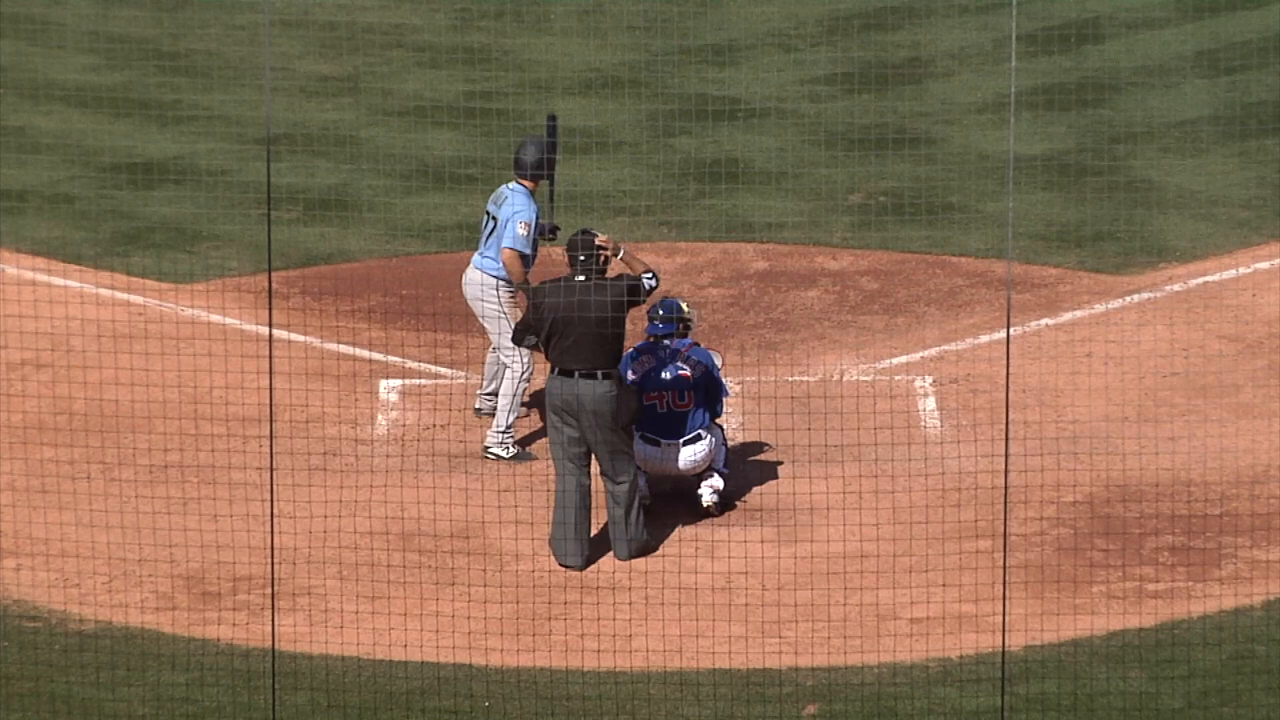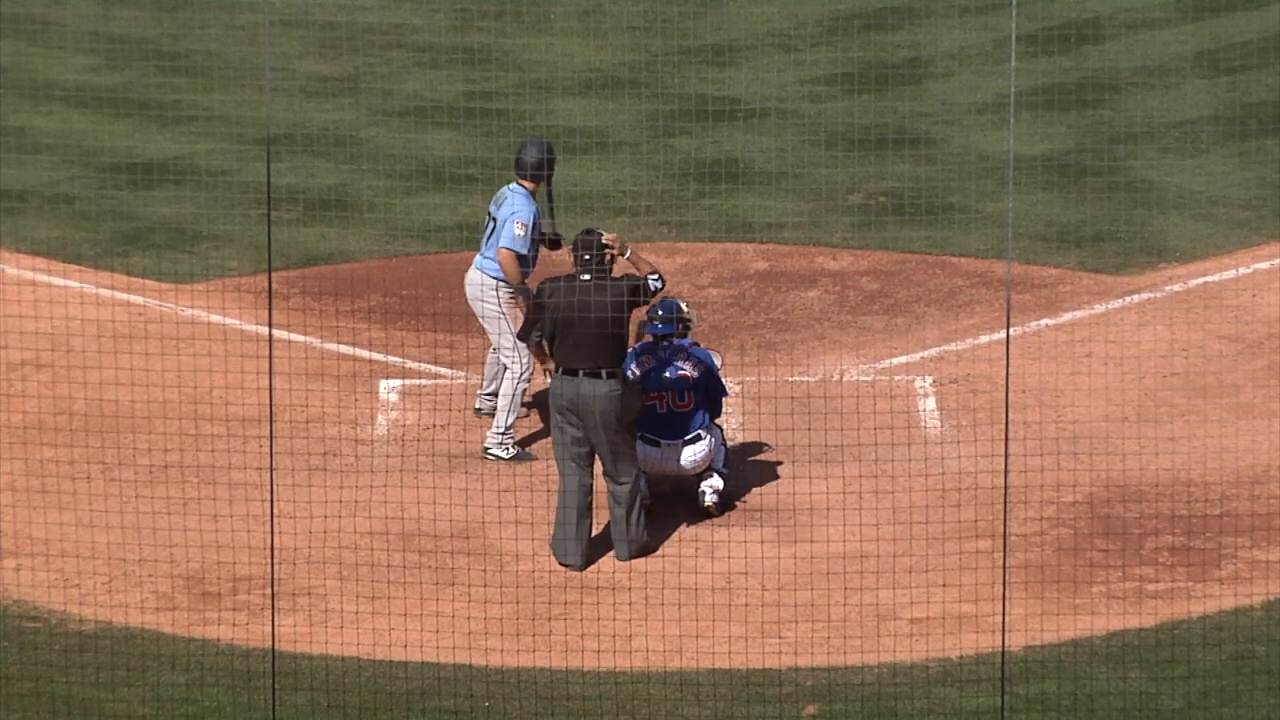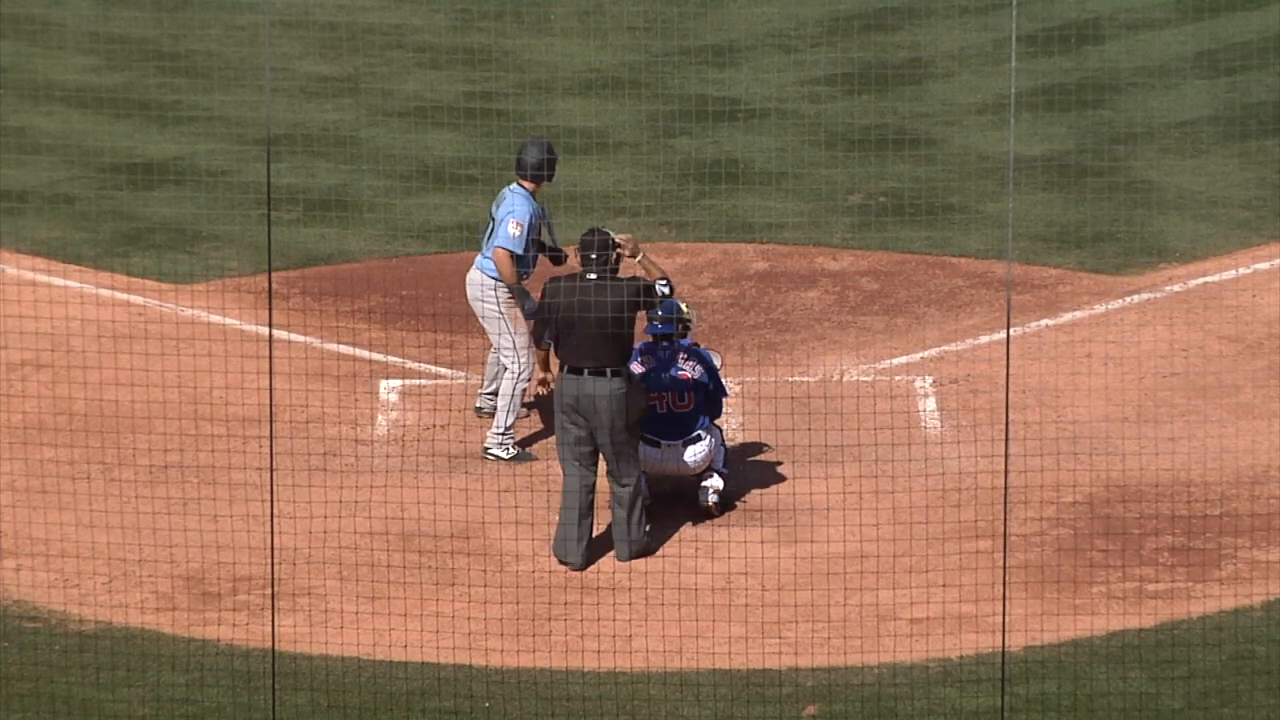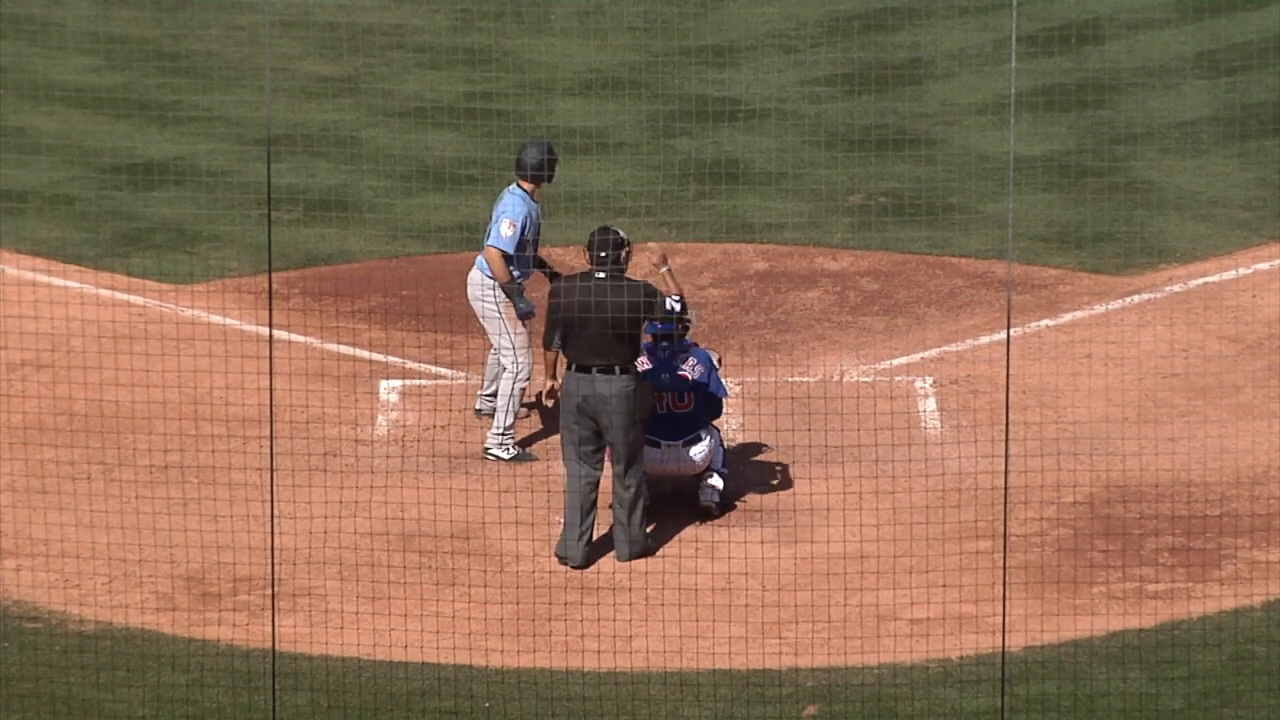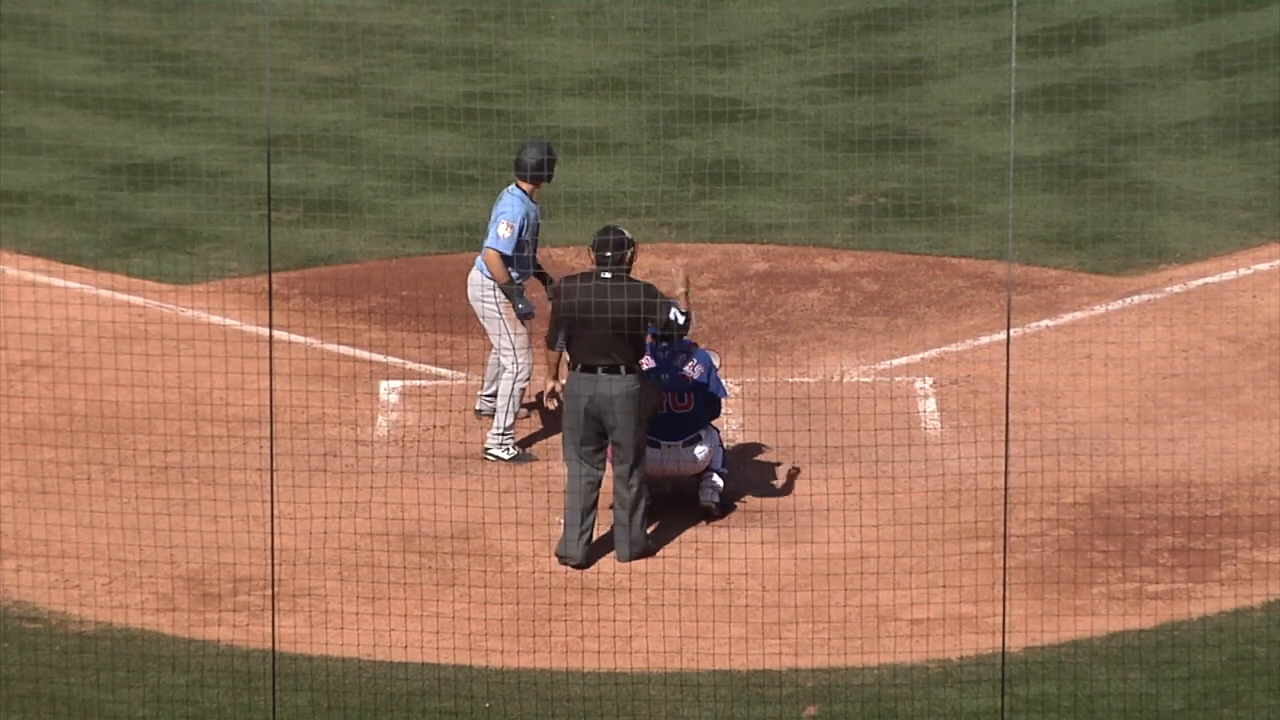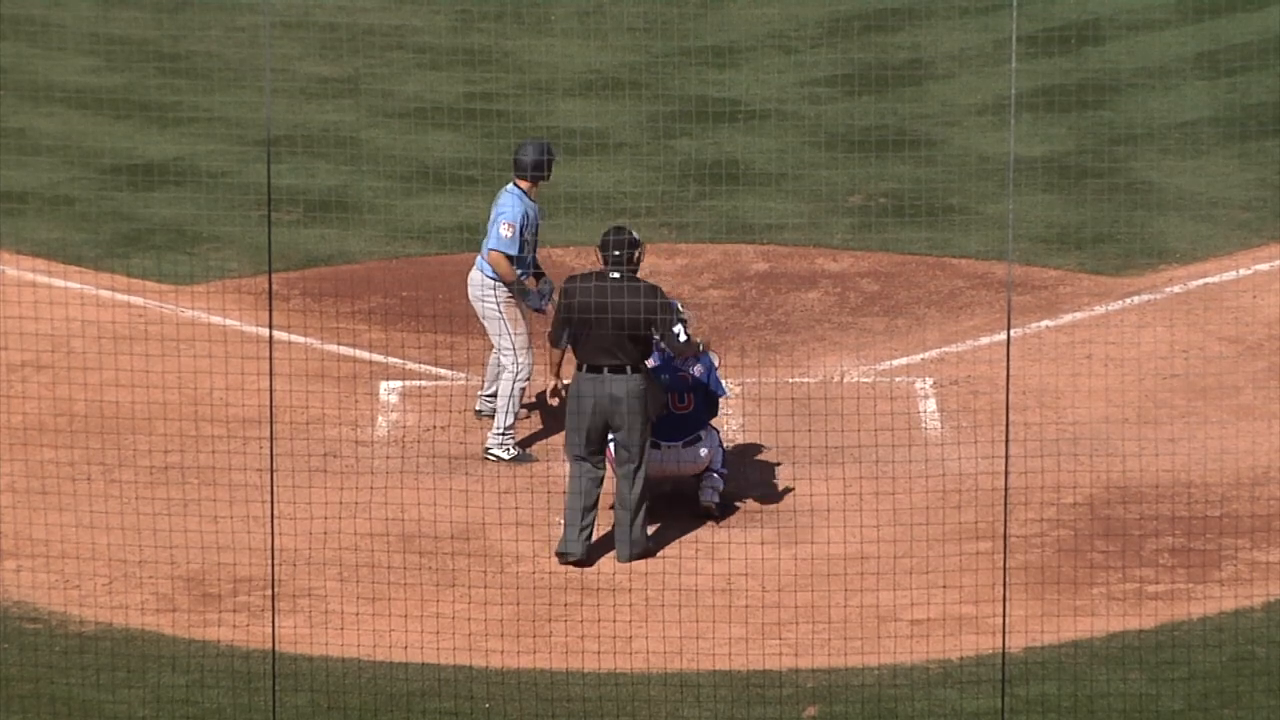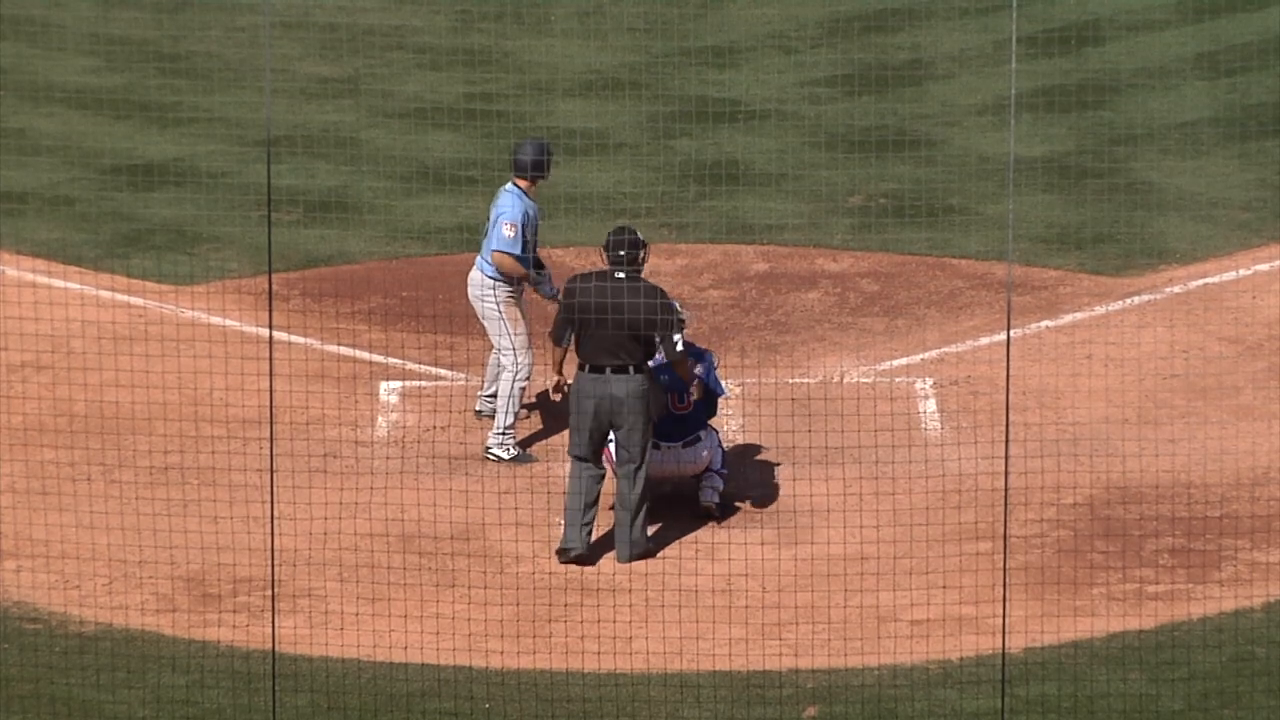
dt=0.1s
person 1, frame 1
left shoulder: (545, 292)
right shoulder: (618, 290)
left elbow: (524, 338)
right elbow: (651, 279)
right wrist: (621, 252)
left hip: (559, 387)
right hip: (603, 389)
left knee: (569, 471)
right knee: (619, 469)
left ankle: (570, 549)
right ankle: (629, 541)
person 1, frame 2
left shoulder: (549, 290)
right shoulder: (622, 290)
left elbow: (530, 336)
right elbow: (656, 280)
left wrist: (546, 360)
right wrist: (628, 251)
left hip: (564, 387)
right hip: (608, 389)
left knee: (572, 471)
right knee: (622, 469)
left ankle: (571, 549)
right ankle: (629, 542)
person 1, frame 3
left shoulder: (555, 289)
right shoulder: (628, 290)
left elbow: (541, 341)
right elbow: (665, 289)
left wrist: (543, 372)
right wrist: (640, 255)
left hip: (569, 385)
right hip: (612, 387)
left knee: (576, 470)
right knee: (624, 469)
left ankle: (572, 549)
right ankle: (630, 542)
person 1, frame 4
left shoulder: (563, 288)
right shoulder: (637, 292)
left elbow: (552, 343)
right elbow: (676, 304)
left wrist: (550, 379)
right wrist: (663, 267)
left hip: (577, 385)
right hip: (620, 386)
left knee: (580, 470)
right knee: (627, 469)
left ankle: (574, 548)
right ankle: (630, 542)
person 1, frame 5
left shoulder: (568, 287)
right shoulder: (644, 293)
left elbow: (555, 342)
right elbow: (681, 323)
left wrist: (552, 379)
right wrist: (682, 291)
left hip: (581, 384)
right hip: (625, 386)
left knee: (582, 468)
right knee: (628, 467)
left ankle: (574, 546)
right ankle: (630, 542)
person 1, frame 6
left shoulder: (574, 287)
right shoulder: (650, 295)
left elbow: (558, 340)
right elbow: (680, 346)
left wrist: (554, 376)
right wrist: (698, 347)
left hip: (586, 384)
right hip: (631, 386)
left knee: (584, 466)
right knee: (631, 467)
left ankle: (574, 543)
right ankle: (630, 542)
person 1, frame 7
left shoulder: (578, 285)
right shoulder: (655, 297)
left elbow: (560, 338)
right elbow: (673, 354)
left wrist: (557, 373)
right wrist: (693, 381)
left hip: (588, 383)
right hip: (633, 386)
left knee: (584, 462)
right knee: (632, 467)
left ankle: (574, 540)
right ankle: (630, 543)
person 2, frame 1
left shoulder: (503, 192)
right shoulder: (525, 206)
right elbow: (509, 256)
left wrist: (539, 232)
right wrist: (531, 292)
left hip: (476, 277)
right hip: (494, 287)
left knee: (503, 344)
right knee: (520, 362)
left ankle: (488, 401)
right ankle: (499, 442)
person 2, frame 2
left shoulder: (506, 193)
right shoulder: (525, 207)
right elbow: (506, 256)
left wrist: (541, 238)
right wrist: (528, 295)
left hip: (478, 278)
right hip: (495, 288)
left knee: (503, 344)
right knee: (520, 362)
left ankle: (488, 401)
right ankle: (499, 442)
person 2, frame 3
left shoulder: (512, 194)
right shoulder: (522, 207)
right elbow: (501, 255)
left wrist: (548, 251)
right wrist: (523, 297)
left hip: (483, 280)
right hip: (494, 288)
left knee: (505, 345)
right knee: (519, 362)
left ankle: (488, 401)
right ankle: (500, 442)
person 2, frame 4
left shoulder: (517, 196)
right shoulder: (519, 207)
right elbow: (493, 253)
left wrist: (546, 269)
right wrist: (517, 297)
left hip: (485, 282)
right hip: (493, 289)
left knee: (505, 345)
right knee: (518, 362)
left ankle: (488, 401)
right ankle: (499, 443)
person 2, frame 5
left shoulder: (522, 199)
right shoulder: (516, 208)
right elbow: (493, 255)
left wrist: (544, 278)
right wrist: (518, 297)
left hip: (492, 284)
right hip: (493, 288)
left knee: (506, 346)
right knee: (518, 362)
left ankle: (489, 402)
right ankle: (500, 442)
person 2, frame 6
left shoulder: (521, 198)
right shoulder: (515, 207)
right elbow: (496, 256)
left wrist: (540, 278)
right wrist: (525, 292)
left hip: (492, 283)
right hip: (494, 288)
left knee: (506, 346)
right knee: (518, 362)
left ankle: (489, 403)
right ankle: (500, 442)
person 2, frame 7
left shoulder: (517, 197)
right shoulder: (514, 206)
left elbow: (525, 244)
right elbow: (501, 258)
left wrist: (542, 272)
right wrist: (537, 280)
left hip: (496, 285)
right hip: (494, 289)
left knee: (506, 347)
right knee: (517, 362)
left ankle: (489, 403)
right ankle: (500, 443)
person 3, frame 1
left shoulder: (633, 358)
right shoulder: (702, 357)
right elbow: (715, 411)
left hip: (647, 455)
right hip: (696, 456)
right knee: (715, 432)
right ankle: (710, 494)
person 3, frame 2
left shoulder: (634, 357)
right shoulder: (702, 356)
right elbow: (715, 411)
left hip: (647, 455)
right hip: (696, 456)
right knee: (714, 432)
right ankle: (710, 494)
person 3, frame 3
left shoulder: (634, 358)
right shoulder: (702, 357)
right elbow: (714, 412)
left hip: (647, 457)
right hip: (695, 456)
right knee: (713, 432)
right ankle: (710, 494)
person 3, frame 4
left shoulder: (635, 358)
right shoulder: (703, 358)
right elbow: (715, 411)
left hip: (647, 457)
right hip: (696, 457)
right knee: (712, 433)
right ankle: (711, 495)
person 3, frame 5
right shoulder: (700, 357)
right elbow: (714, 412)
left hip: (648, 458)
right hip: (696, 457)
right knee: (711, 435)
right ankle: (711, 495)
person 3, frame 6
right shoulder: (701, 358)
right elbow: (710, 411)
left hip: (645, 457)
right hip: (692, 457)
right knee: (711, 435)
right ankle: (710, 495)
person 3, frame 7
right shoulder: (700, 357)
right elbow: (710, 411)
right hip: (694, 458)
left knee: (612, 433)
right knee: (710, 435)
right ankle: (710, 496)
